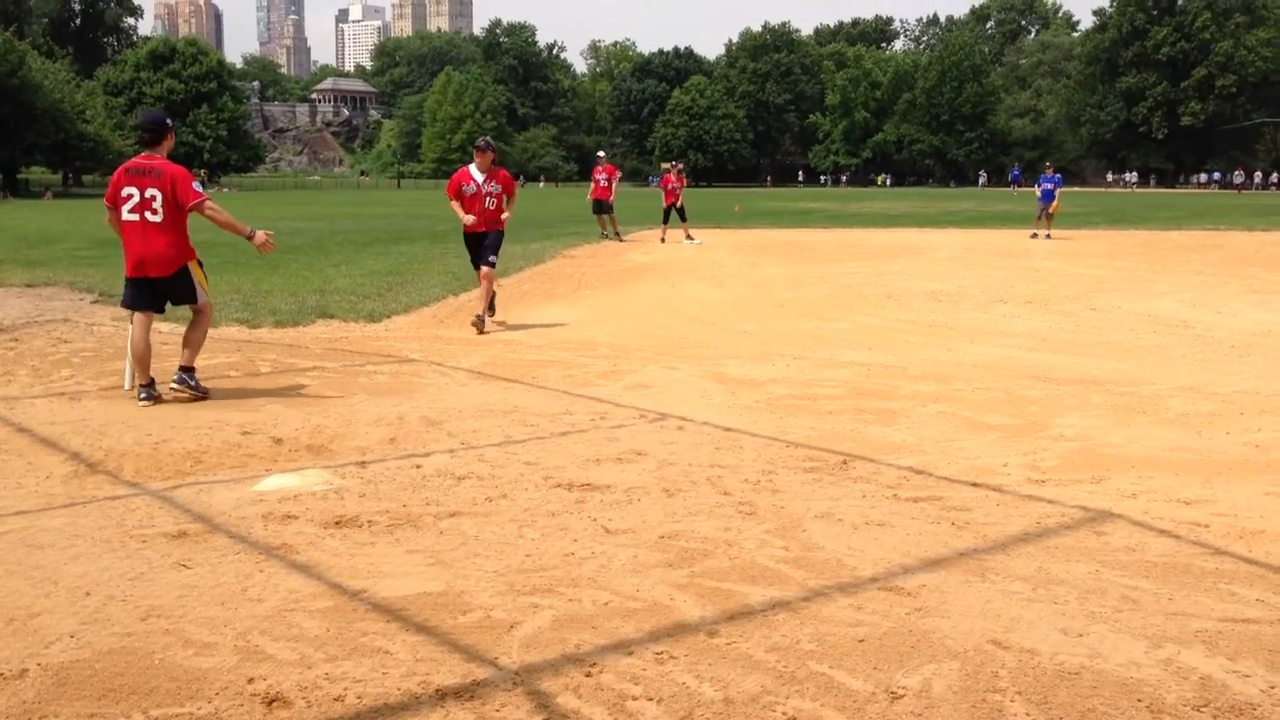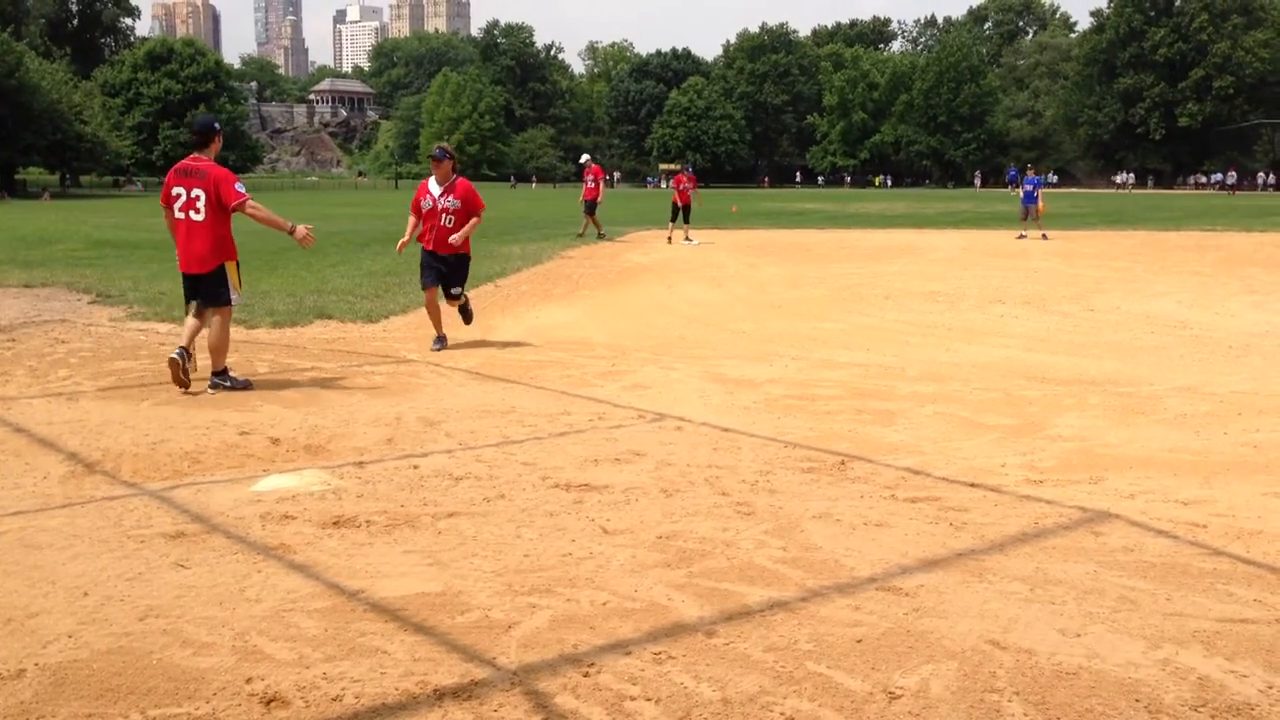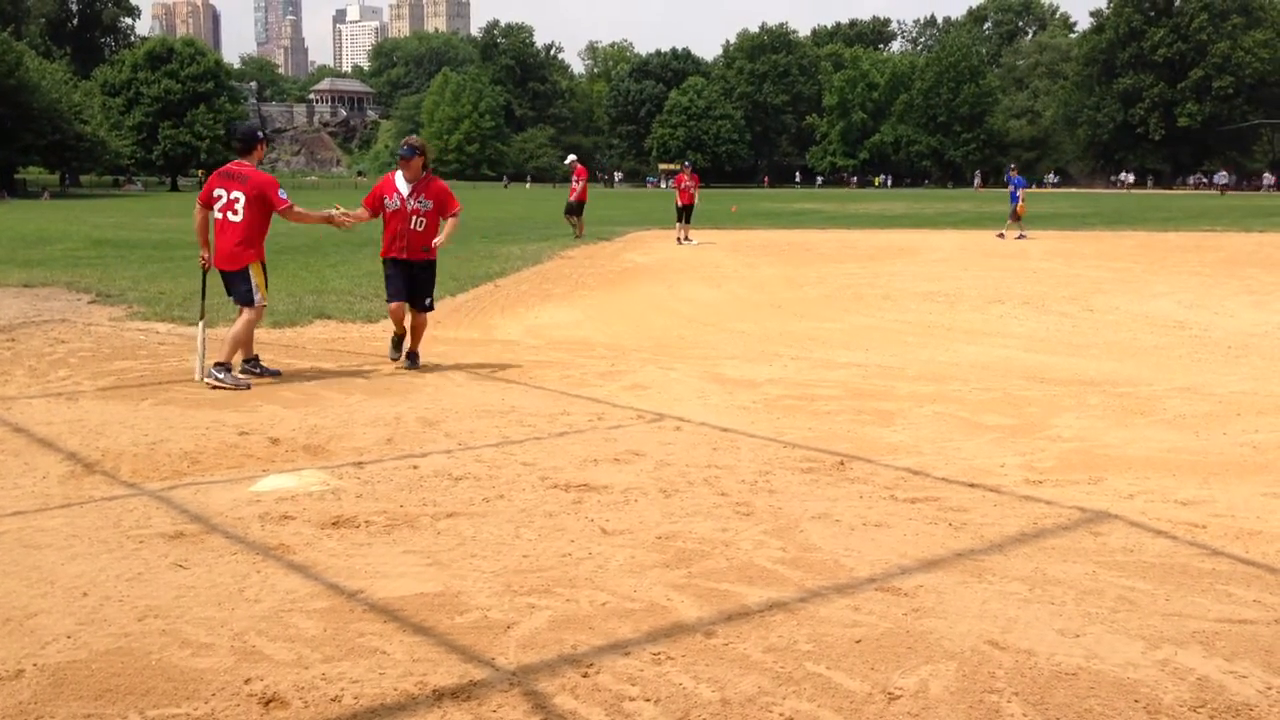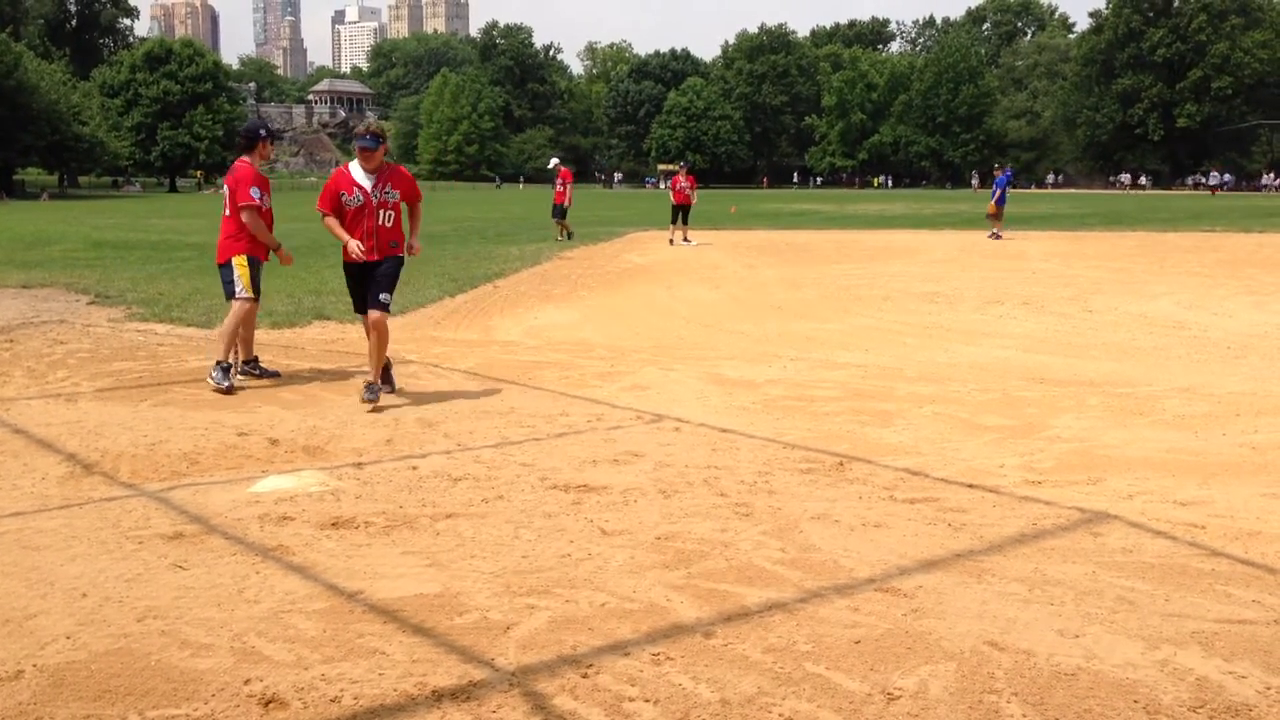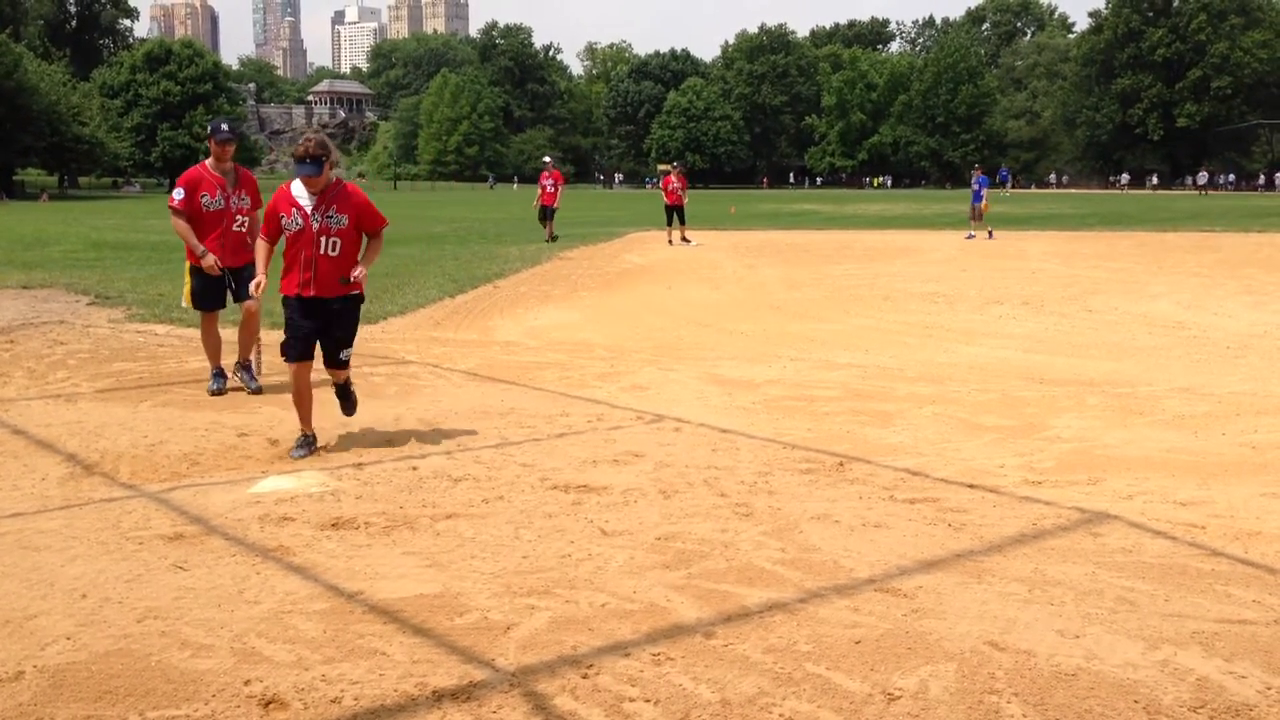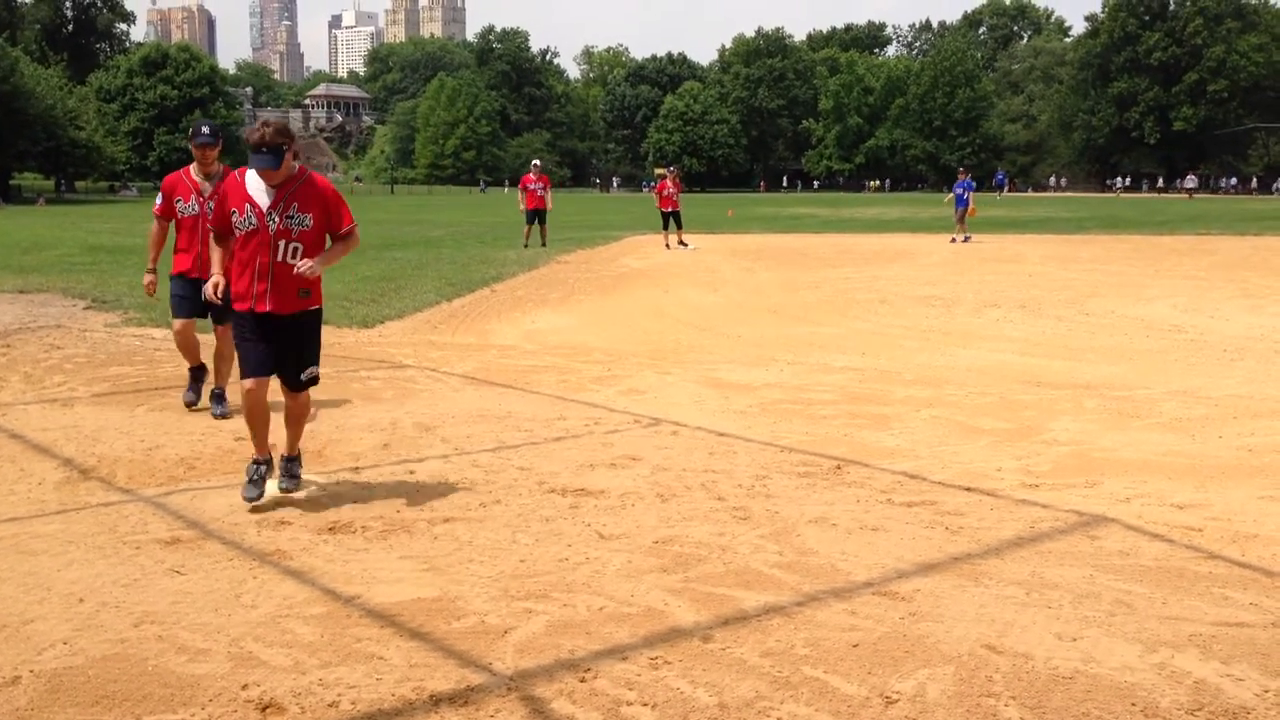
dt=0.5s
person 1, frame 1
left shoulder: (122, 173)
right shoulder: (176, 173)
left elbow: (112, 217)
right elbow: (208, 210)
right wrist: (251, 234)
left hip: (137, 262)
right hip: (174, 259)
left knee: (141, 321)
right knee: (203, 309)
left ankle: (145, 387)
right ankle: (185, 373)
person 1, frame 2
left shoulder: (174, 173)
right shoulder: (219, 175)
left elbow: (169, 215)
right elbow: (250, 208)
right wrist: (291, 228)
left hip: (189, 257)
right hip: (217, 257)
left knee: (201, 309)
right knee: (220, 313)
left ankle: (181, 352)
right ankle: (218, 376)
person 1, frame 3
left shoulder: (218, 176)
right shoulder: (262, 181)
left elbow: (201, 212)
right elbow: (293, 213)
left wrist: (205, 249)
right wrist: (330, 217)
left hip: (223, 255)
right hip: (246, 256)
left knee: (247, 307)
right knee: (252, 311)
left ankle: (249, 362)
right ankle: (220, 368)
person 1, frame 4
left shoulder: (244, 171)
right shoulder: (248, 174)
right elbow: (249, 217)
left wrist: (268, 248)
right wrist: (276, 246)
left hip: (250, 252)
right hip: (240, 252)
left knee: (251, 307)
right knee: (241, 306)
left ankle: (247, 363)
right ankle: (220, 368)
person 1, frame 5
left shoulder: (246, 178)
right shoulder: (192, 178)
left elbow: (253, 219)
right elbow: (177, 219)
left wrist: (256, 252)
right wrist: (202, 252)
left hip: (241, 259)
right hip: (206, 262)
left knee: (252, 309)
right knee: (209, 317)
left ankle: (244, 365)
right ankle: (216, 372)
person 1, frame 6
right shoulder: (173, 183)
right elbow: (160, 225)
right wrist: (151, 267)
right hip: (185, 270)
left knee: (224, 331)
right knee: (181, 328)
left ankle: (218, 394)
right ankle: (197, 369)
person 2, frame 1
left shoulder: (502, 175)
right shoulder: (462, 174)
left elbow: (512, 194)
right elbow: (452, 198)
left wrist: (508, 211)
right wrist: (463, 216)
left hip: (494, 230)
right hip: (471, 231)
left knee: (486, 271)
right knee: (481, 272)
left ankle: (481, 315)
right ankle: (490, 294)
person 2, frame 2
left shoulder: (464, 187)
right shoulder: (424, 187)
left elbow: (478, 217)
right elbow: (415, 214)
left wrist: (462, 235)
right wrist: (407, 236)
left hip: (455, 252)
right hip: (429, 250)
left knee: (452, 298)
right knee: (429, 293)
left ankle: (462, 300)
right ankle: (440, 335)
person 2, frame 3
left shoulder: (436, 186)
right shoulder: (386, 183)
left elbow: (453, 216)
right elbow: (369, 211)
left wrist: (444, 236)
right wrist: (348, 217)
left hip: (423, 259)
right hip: (393, 257)
left knee: (419, 312)
right knee: (395, 307)
left ankle: (413, 351)
right ankle: (399, 333)
person 2, frame 4
left shoulder: (399, 176)
right shoulder: (340, 178)
left elbow: (416, 203)
right elbow: (327, 214)
left wrist: (413, 236)
right wrist: (347, 240)
left hip: (389, 258)
right hip: (356, 260)
left knee: (377, 317)
right knee: (369, 320)
left ankle: (373, 381)
right ankle: (385, 368)
person 2, frame 5
left shoulder: (352, 197)
right shoulder: (283, 198)
left elbow: (377, 235)
right elbow: (265, 237)
left wrist: (364, 265)
right wrist: (261, 272)
left hip: (342, 296)
right hip: (297, 295)
left knee: (336, 366)
right knee: (298, 365)
left ankle: (343, 382)
right ankle: (306, 434)
person 2, frame 6
left shoulder: (318, 189)
right shoulder: (232, 187)
left elbow: (350, 236)
right elbow: (219, 235)
left wrist: (321, 262)
right wrist: (218, 272)
left hip: (300, 310)
right hip: (249, 308)
left knee: (297, 390)
right knee: (251, 387)
left ankle: (292, 453)
right ankle: (261, 459)
